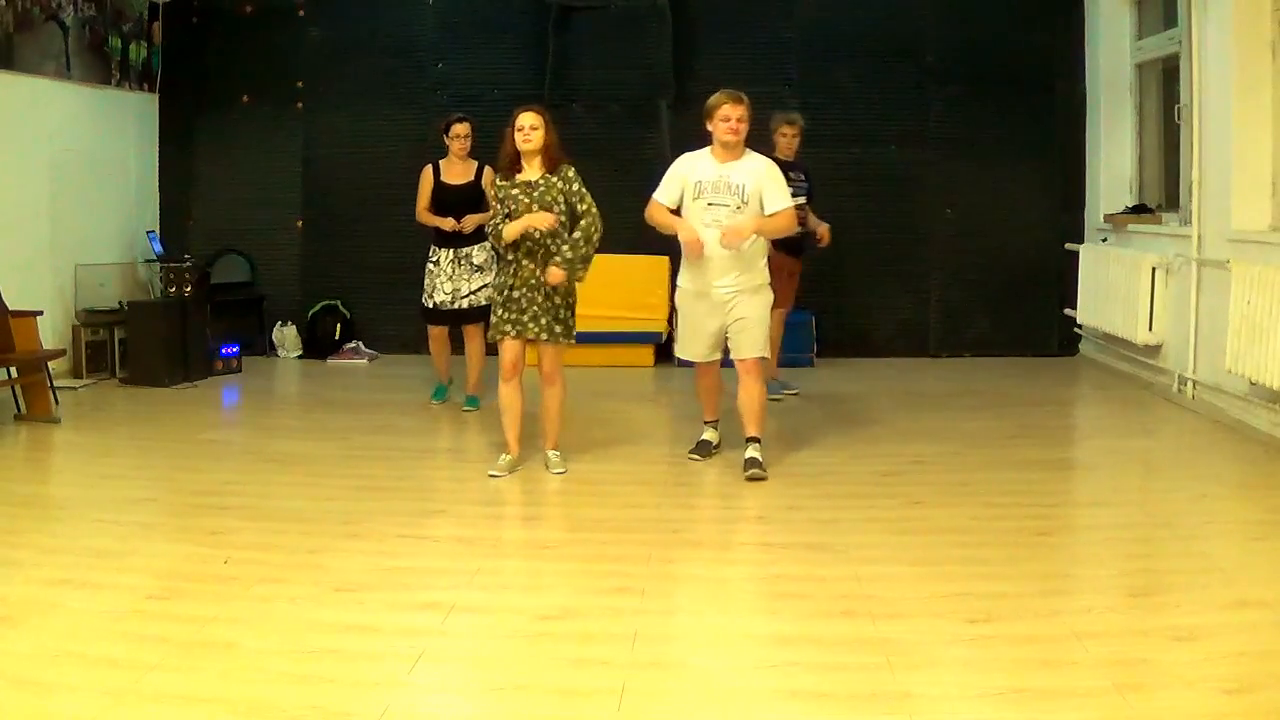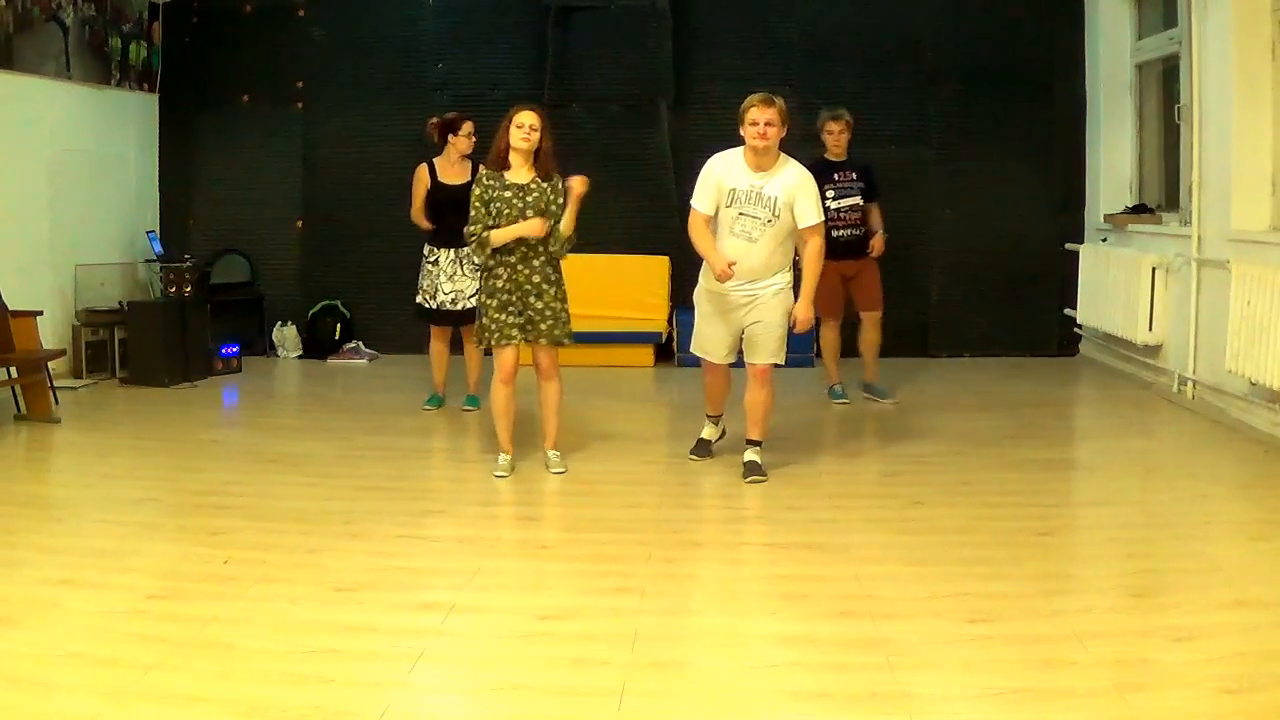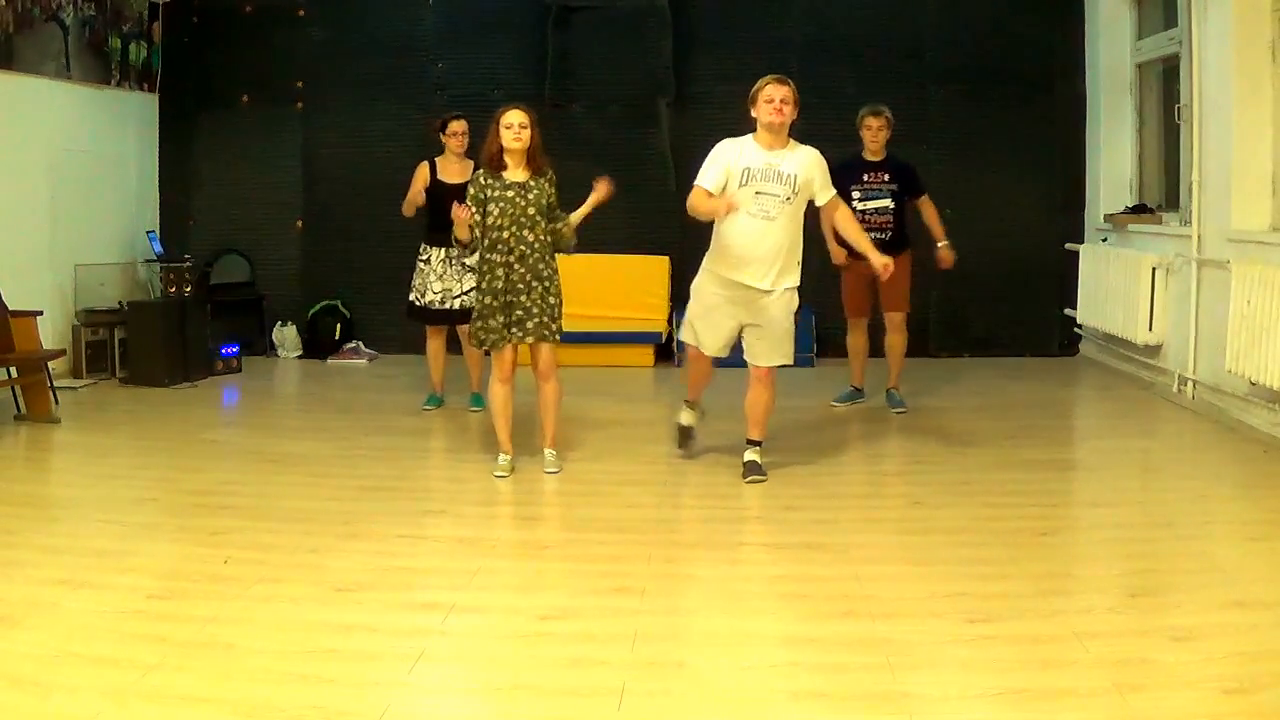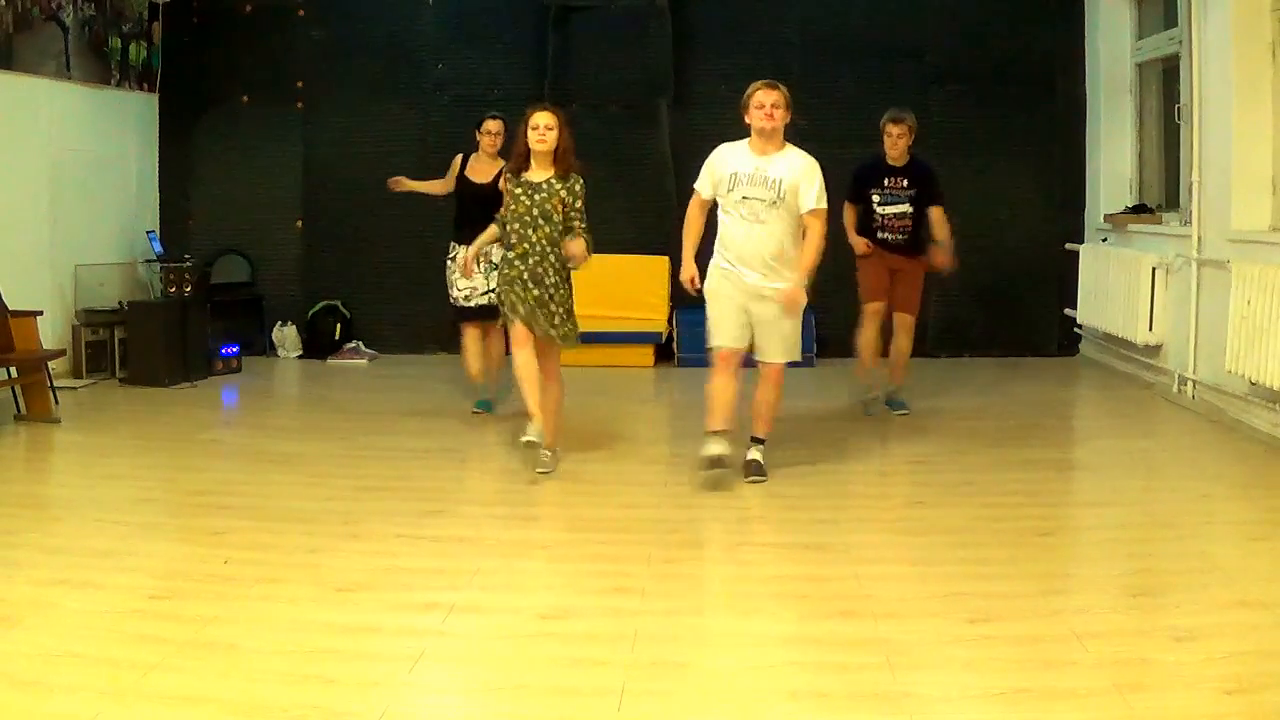
dt=0.7s
person 1, frame 1
left shoulder: (764, 168)
right shoulder: (687, 164)
left elbow: (788, 223)
right elbow: (653, 210)
left wrist: (752, 226)
right wrist: (680, 226)
left hip: (748, 286)
right hip: (697, 286)
left knee: (750, 365)
right knee: (704, 362)
left ankle: (753, 448)
right ankle: (710, 430)
person 1, frame 2
left shoulder: (798, 178)
right shoulder: (718, 166)
left elbow: (813, 241)
right elbow: (697, 222)
left wrist: (805, 299)
right wrist: (714, 260)
left hip: (770, 291)
right hip: (718, 287)
left knee: (761, 370)
right knee: (713, 363)
left ankle: (753, 451)
right ankle: (713, 425)
person 1, frame 3
left shoulder: (810, 159)
right shoulder: (728, 150)
left elbow: (837, 210)
right elbow: (695, 203)
left wrist: (872, 252)
right wrist: (714, 208)
left hip: (777, 286)
right hip: (723, 278)
left knee: (764, 371)
right knee: (699, 351)
left ankle: (754, 451)
right ankle: (691, 407)
person 1, frame 4
left shoulder: (804, 165)
right shoulder: (724, 155)
left elbow: (816, 228)
right elbow: (697, 207)
left wrist: (799, 282)
right wrist: (688, 259)
left hip: (781, 284)
right hip: (728, 276)
left knee: (772, 367)
right knee: (725, 357)
left ankle: (756, 448)
right ankle: (716, 443)
person 2, frame 1
left shoulder: (565, 175)
right shoulder: (503, 182)
left elbow: (590, 220)
right elbow: (495, 235)
left wrist: (565, 262)
right wrist: (527, 220)
left hip: (553, 281)
right hip: (513, 281)
left knee: (550, 369)
right knee: (509, 365)
left ankle: (552, 447)
right ankle: (512, 450)
person 2, frame 2
left shoulder: (551, 181)
right shoulder: (488, 179)
left elbow: (559, 240)
right elbow: (476, 237)
left wrist: (573, 202)
right wrist: (520, 229)
left hip: (544, 283)
right hip: (502, 283)
left knee: (548, 366)
right knee: (505, 369)
left ankle: (551, 447)
right ankle: (505, 451)
person 2, frame 3
left shoulder: (545, 178)
right shoulder: (484, 179)
right elbow: (470, 237)
left wrist: (589, 204)
right wrist: (461, 225)
left hip: (540, 281)
right hip: (498, 282)
left knee: (546, 365)
right knee: (503, 367)
left ankle: (550, 447)
right ankle: (505, 450)
person 2, frame 4
left shoulder: (571, 182)
right shoulder: (512, 177)
left elbow: (579, 234)
left wrist: (579, 246)
right wrist: (477, 245)
left hip: (552, 279)
right hip: (515, 275)
left knee: (549, 362)
right knee: (521, 338)
left ankle: (548, 443)
right ankle: (536, 422)
person 3, frame 1
left shoulder: (801, 171)
left wrist: (820, 225)
left hip: (794, 251)
right hip: (772, 249)
left knee: (781, 313)
right knee: (778, 311)
left ankle: (771, 375)
right ankle: (770, 377)
person 3, frame 2
left shoulder: (863, 170)
right shoulder: (812, 172)
left wrist: (878, 233)
left hip: (862, 256)
right hip: (827, 258)
left knee: (872, 316)
right knee: (830, 320)
left ankle: (871, 381)
right ankle: (834, 382)
person 3, frame 3
left shoulder: (903, 170)
right shoulder: (844, 170)
left elbow: (924, 204)
left wrist: (942, 241)
right wrist: (831, 245)
left hip: (894, 256)
right hip: (855, 257)
left knee: (896, 320)
right knee: (856, 322)
left ankle: (893, 389)
right ankle: (856, 386)
person 3, frame 4
left shoulder: (924, 174)
right shoulder: (866, 171)
left elbow: (937, 216)
right elbow: (849, 207)
left wrist: (943, 247)
right wrist: (853, 236)
left hip: (911, 256)
right hip: (875, 252)
left knee: (905, 322)
right knee: (873, 311)
left ankle: (893, 391)
right ankle: (869, 385)
person 4, frame 1
left shoulder: (484, 172)
right shoulder: (431, 171)
right elbow: (421, 212)
left wrist: (480, 218)
right wrist: (440, 221)
left hip: (476, 255)
right hip: (442, 254)
left knee: (473, 326)
right knee: (436, 328)
left ankle: (472, 391)
right ankle: (443, 379)
person 4, frame 2
left shoulder: (478, 170)
right shoulder: (425, 171)
right elbow: (416, 211)
right wrist: (424, 222)
left hip: (471, 255)
right hip: (438, 255)
left knee: (471, 326)
right knee: (439, 327)
left ankle: (472, 392)
right ankle: (438, 391)
person 4, frame 3
right shoulder: (427, 168)
right elbow: (407, 210)
right wrist: (412, 201)
left hip: (467, 255)
right hip: (434, 254)
left knee: (468, 326)
right knee: (435, 327)
left ankle: (477, 390)
right ankle: (437, 391)
person 4, frame 4
left shoulder: (507, 173)
right shoulder: (460, 161)
right elbow: (446, 186)
right wrist: (409, 184)
left hip: (493, 251)
right hip: (460, 251)
left knee: (492, 322)
right knee: (470, 321)
left ankle: (485, 393)
right ankle: (482, 386)
